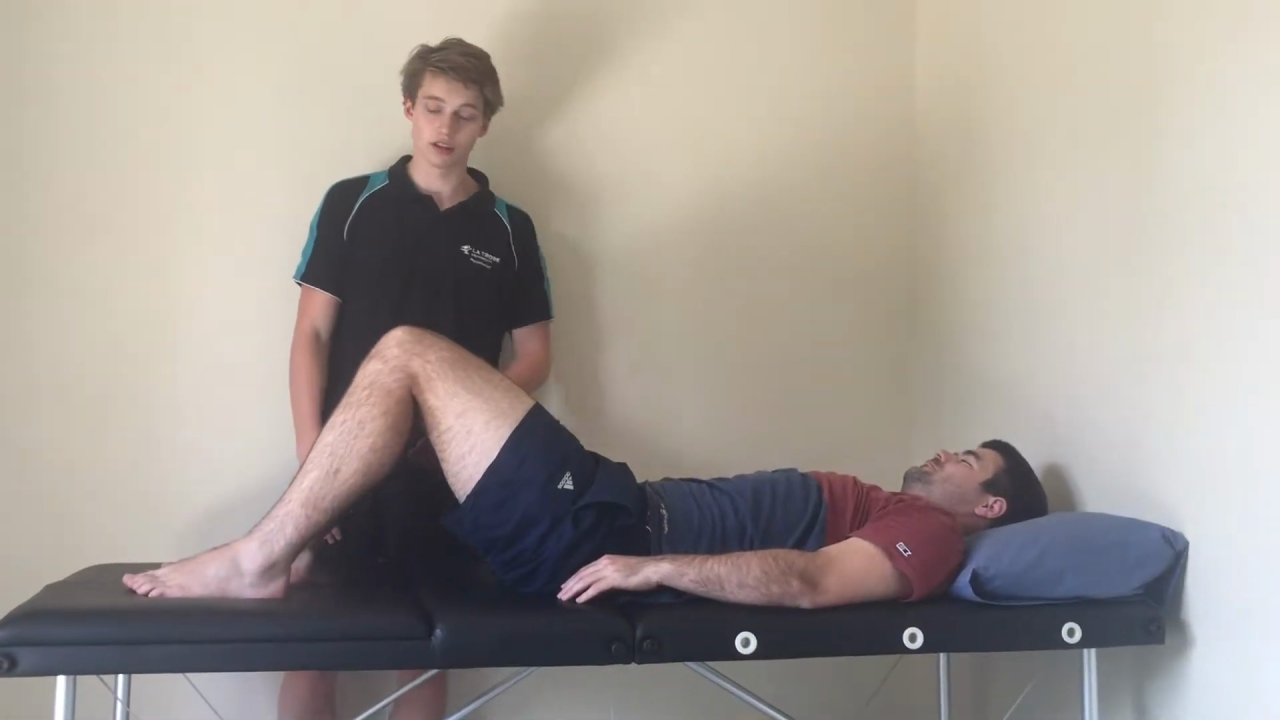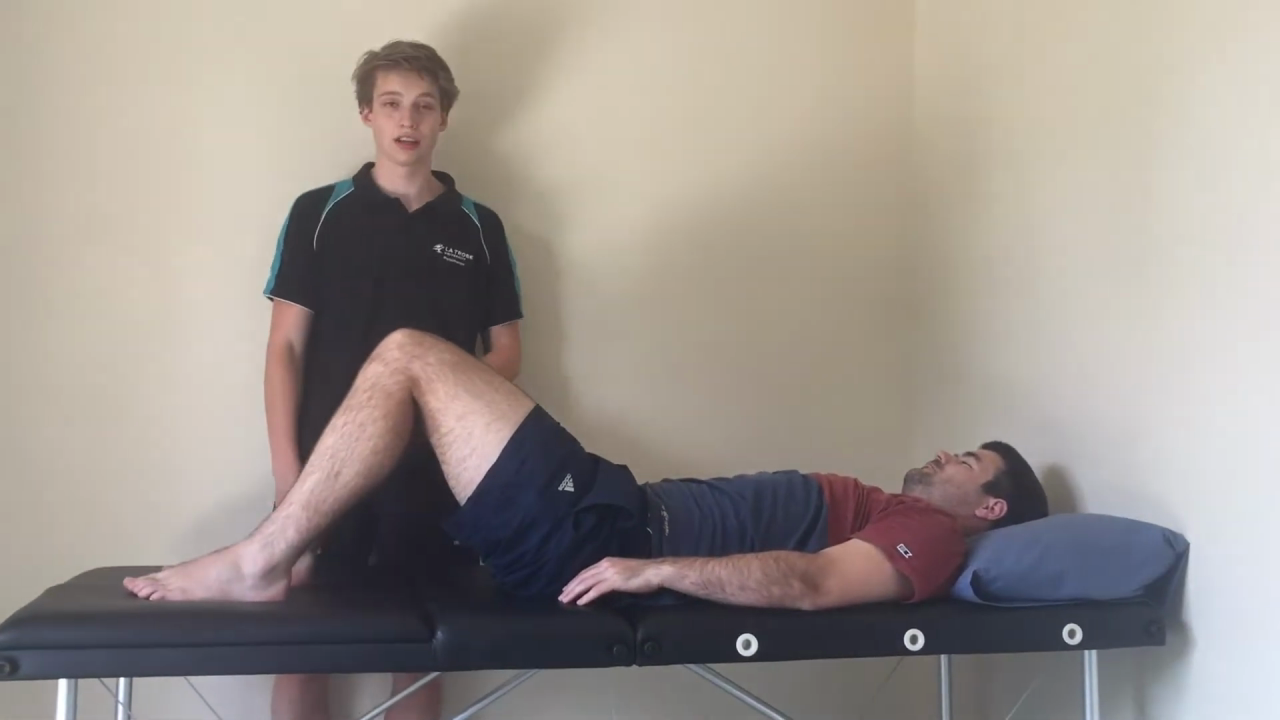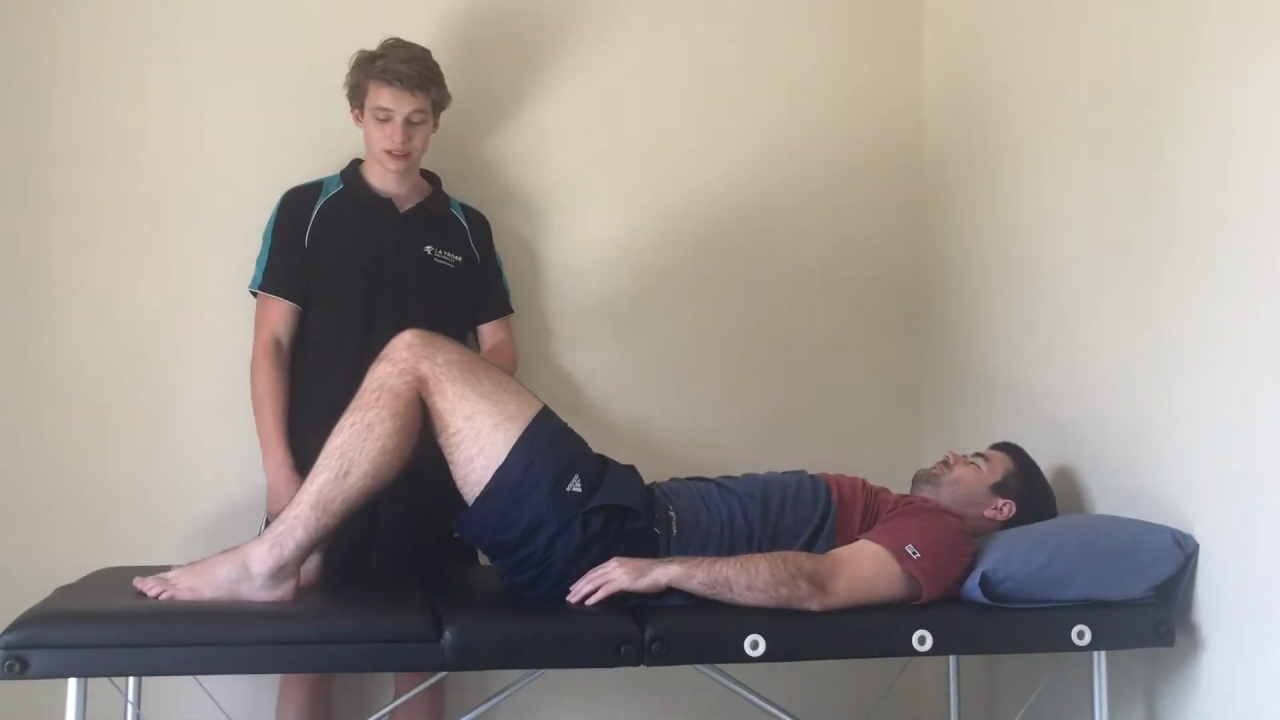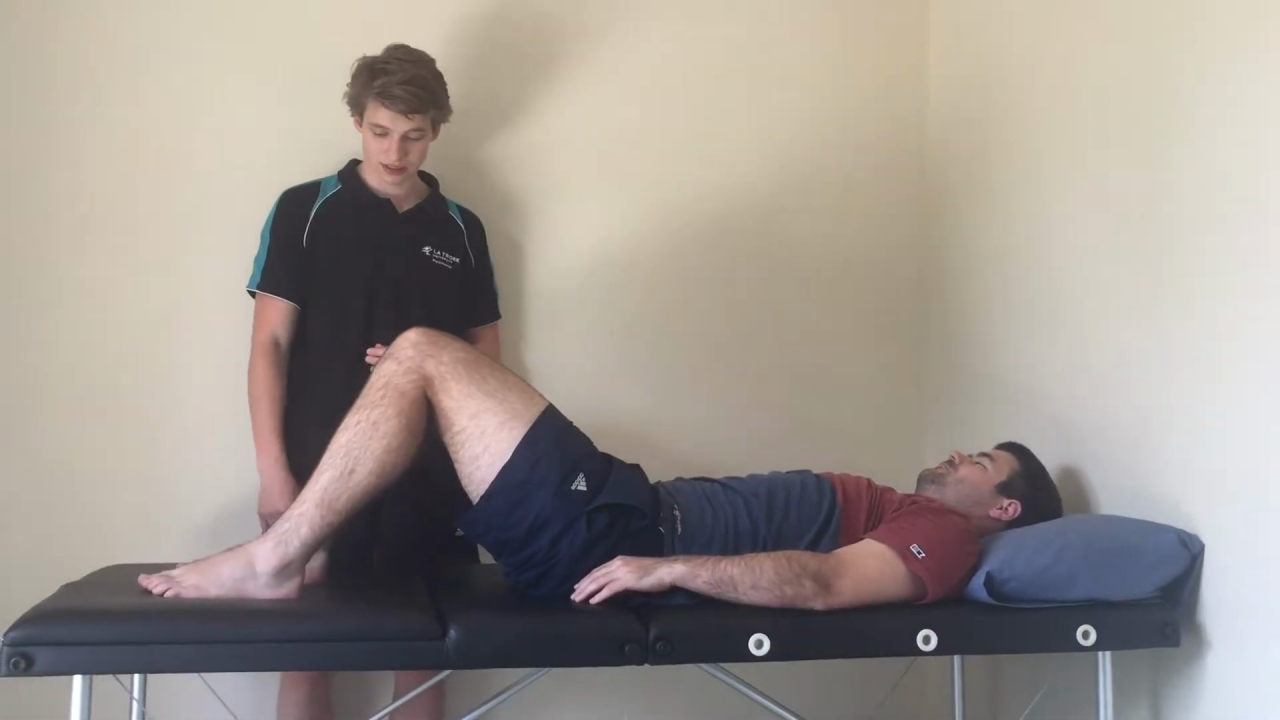
dt=0.4s
person 1, frame 1
left shoulder: (927, 536)
right shoulder: (884, 514)
left elbow: (807, 582)
left wrist: (652, 566)
left hip: (603, 535)
right hip: (625, 513)
left knee: (408, 352)
right knee: (411, 363)
left ankle: (259, 559)
right ankle: (283, 551)
person 1, frame 2
left shoulder: (928, 537)
right shoulder: (882, 514)
left elbow: (808, 584)
left wrist: (654, 569)
left hip: (602, 537)
right hip: (625, 516)
left knee: (408, 355)
right knee: (413, 367)
left ankle: (259, 562)
right ankle: (283, 553)
person 1, frame 3
left shoulder: (936, 538)
right shoulder: (893, 516)
left elbow: (815, 585)
left wrist: (660, 569)
left hip: (611, 537)
right hip: (633, 517)
left knee: (418, 355)
right knee: (427, 367)
left ankle: (269, 562)
right ankle: (293, 554)
person 1, frame 4
left shoulder: (942, 537)
right shoulder: (896, 516)
left elbow: (818, 584)
left wrist: (665, 568)
left hip: (611, 536)
right hip: (636, 517)
left knee: (423, 353)
right knee: (422, 364)
left ankle: (275, 559)
right ankle: (298, 551)
person 2, frame 1
left shoulder: (509, 229)
right shoulder: (350, 204)
left elbow: (534, 354)
right elbow: (312, 335)
right wrist: (311, 457)
left hip: (450, 467)
person 2, frame 2
left shoulder: (478, 226)
right shoulder: (318, 213)
left elbow: (506, 352)
right elbow: (286, 349)
right wrist: (286, 470)
left hip: (434, 469)
person 2, frame 3
left shoulder: (465, 226)
right shoulder: (305, 210)
left elbow: (501, 349)
right elbow: (271, 345)
right wrist: (280, 469)
left hip: (431, 470)
right hip: (325, 467)
person 2, frame 4
left shoulder: (461, 228)
right shoulder: (303, 209)
left elbow: (486, 350)
right elbow: (270, 346)
right wrist: (273, 468)
left hip: (429, 468)
right hip: (323, 463)
